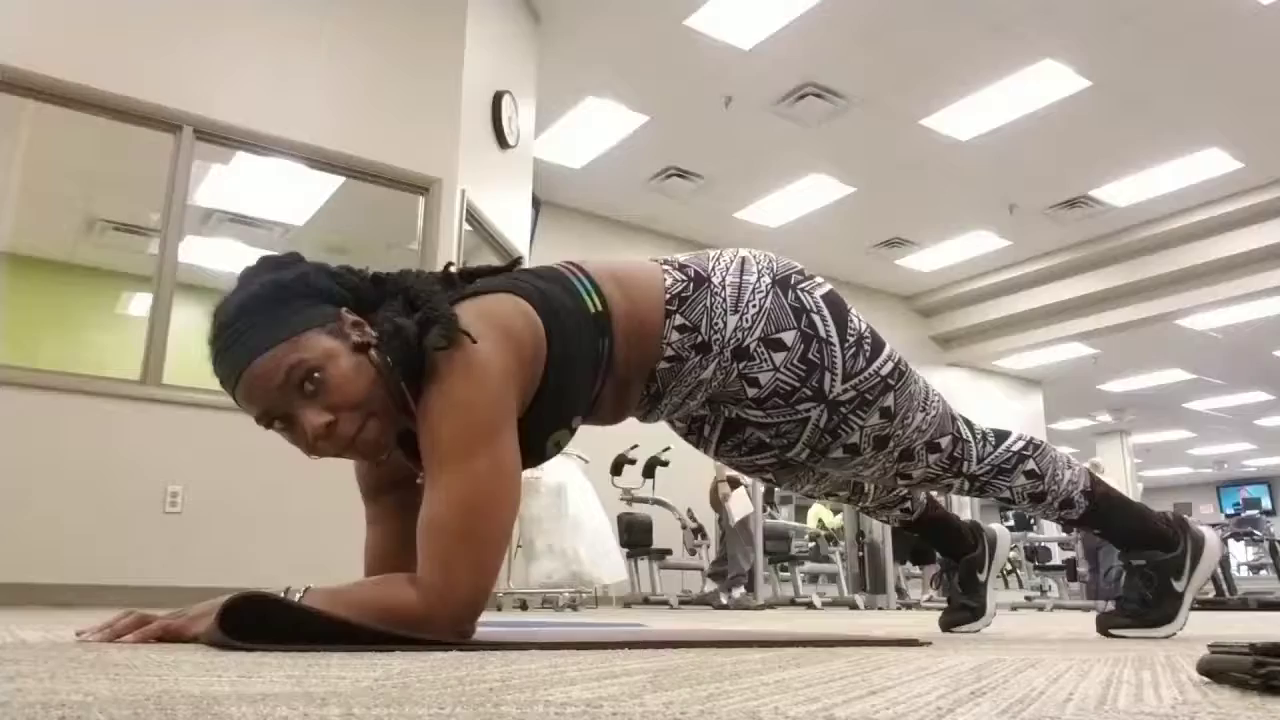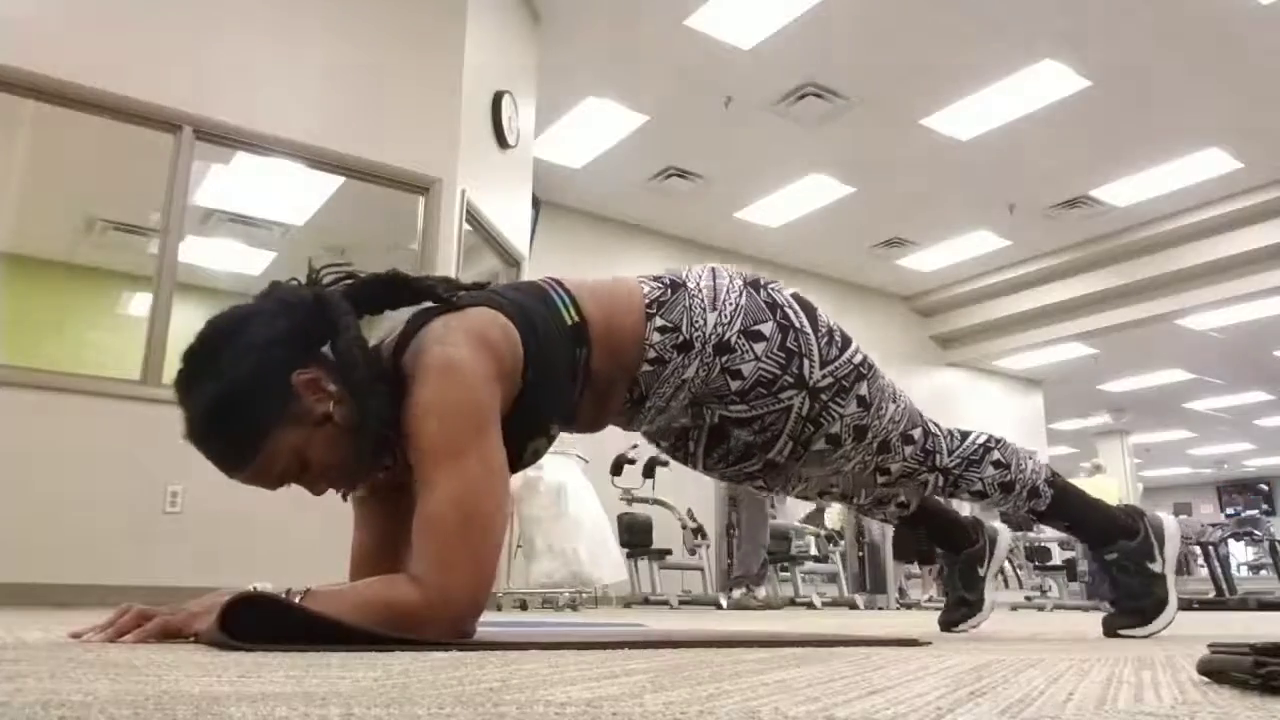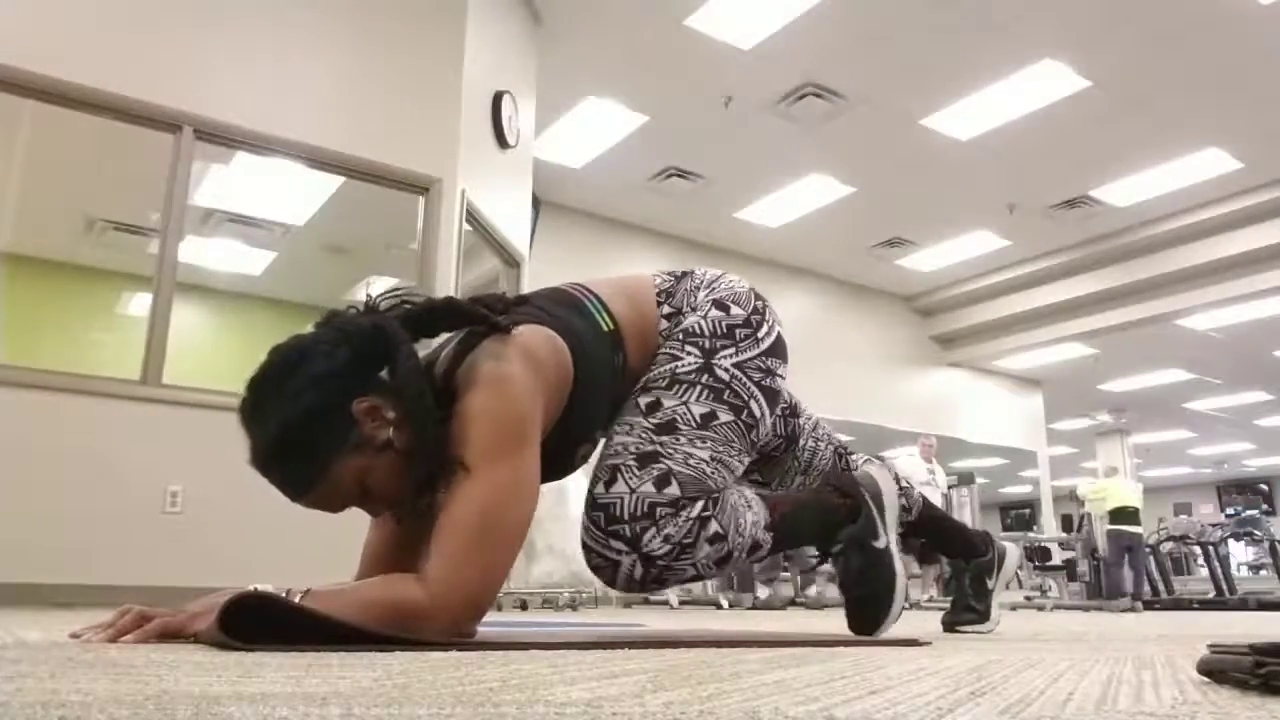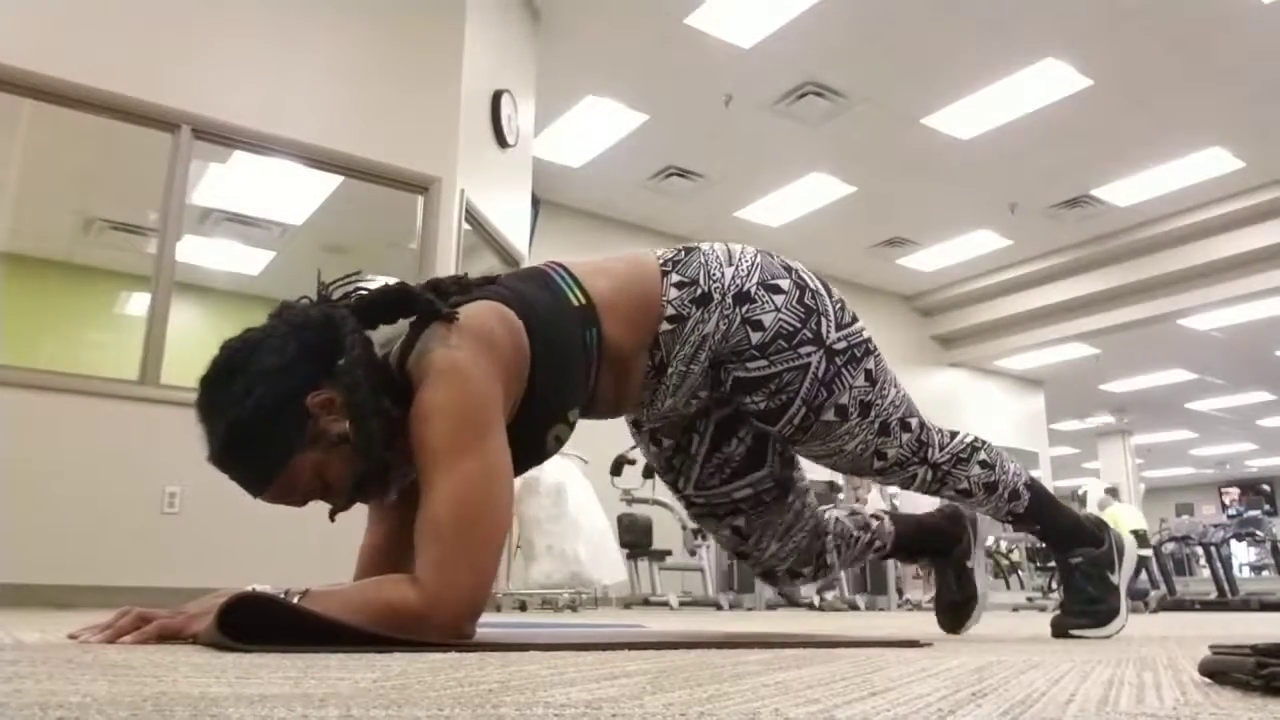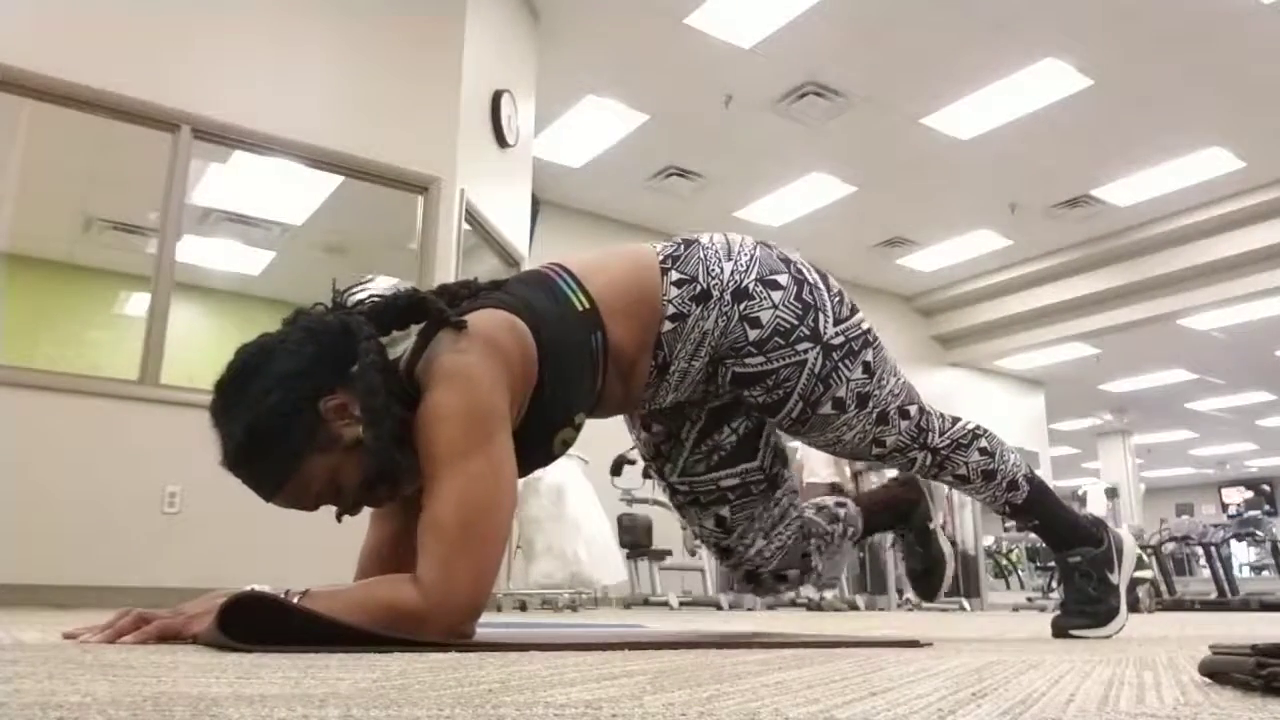
dt=0.7s
person 1, frame 1
left shoulder: (462, 355)
right shoulder: (391, 403)
left elbow: (443, 604)
right elbow: (397, 583)
left hip: (755, 329)
right hip: (701, 389)
left knee: (947, 452)
right knee: (867, 478)
left ankle: (1166, 541)
right ankle: (966, 553)
person 1, frame 2
left shoulder: (443, 370)
right shoulder: (376, 403)
left elbow: (445, 604)
right elbow: (380, 588)
left wrist: (243, 607)
left hip: (732, 340)
right hip: (681, 401)
left knee: (914, 455)
right knee: (878, 475)
left ankle: (1131, 536)
right ankle: (970, 547)
person 1, frame 3
left shoulder: (496, 388)
right shoulder: (416, 408)
left elbow: (445, 605)
right elbow: (384, 583)
left hip: (712, 323)
right hip: (666, 375)
left knee: (637, 533)
right knee: (823, 480)
left ankle: (852, 514)
right ankle: (971, 550)
person 1, frame 4
left shoulder: (452, 375)
right shoulder: (400, 407)
left elbow: (444, 607)
right elbow: (387, 587)
left wrist: (250, 607)
right wrist: (260, 609)
left hip: (748, 315)
right hip: (680, 397)
left knee: (912, 452)
right knee: (784, 555)
left ankle: (1090, 543)
right ankle: (941, 541)
person 1, frame 5
left shoulder: (457, 380)
right shoulder: (400, 405)
left elbow: (445, 605)
right elbow: (385, 589)
left hip: (748, 307)
right hip: (680, 387)
left knee: (915, 438)
right knee: (770, 558)
left ankle: (1088, 543)
right ankle: (898, 520)
